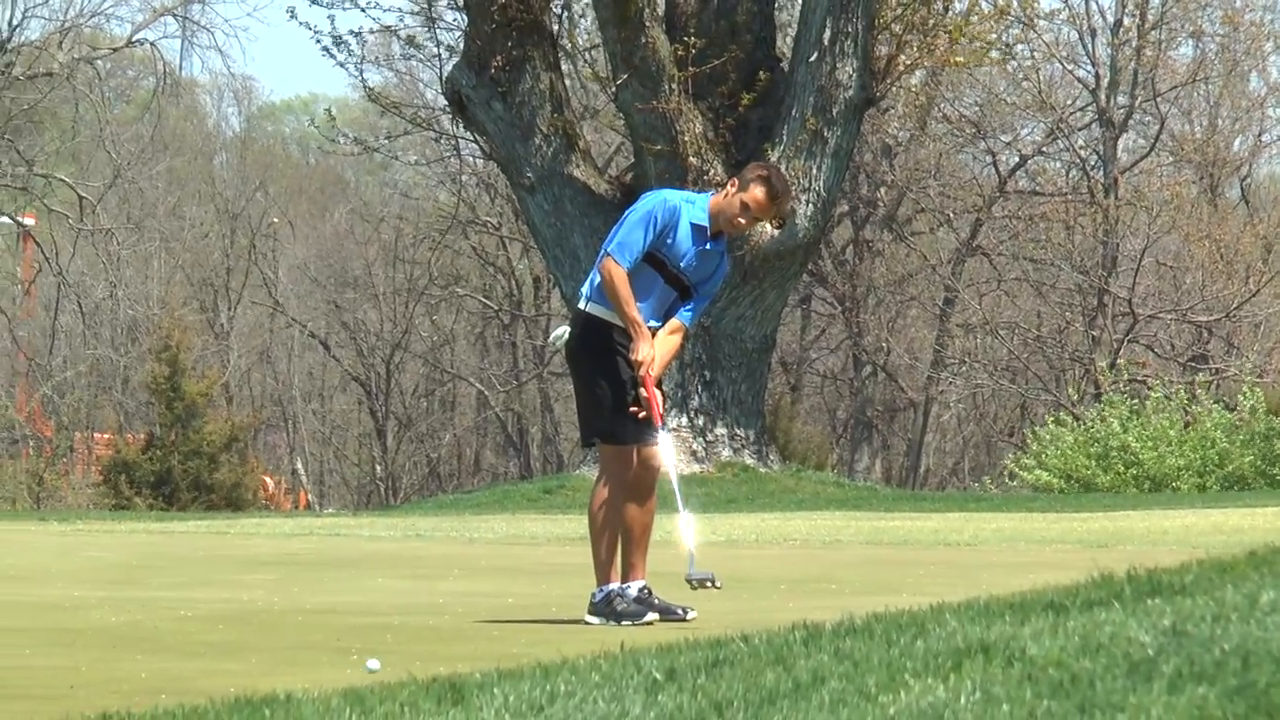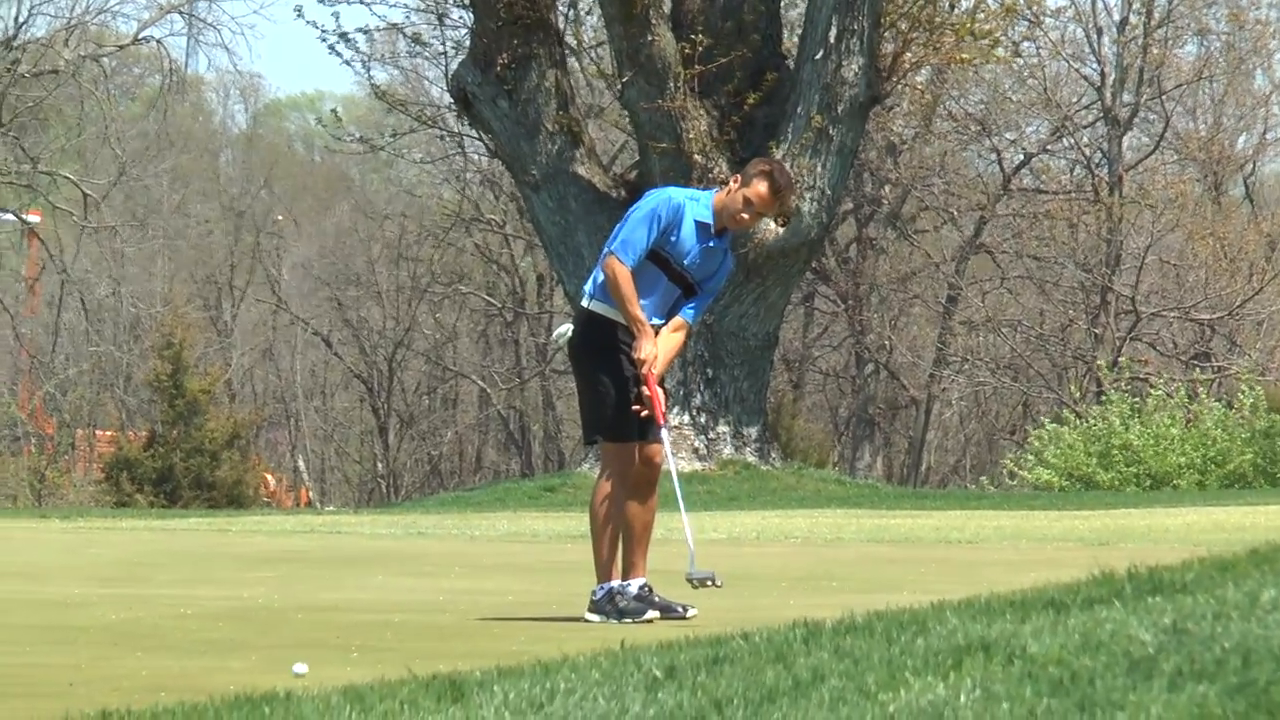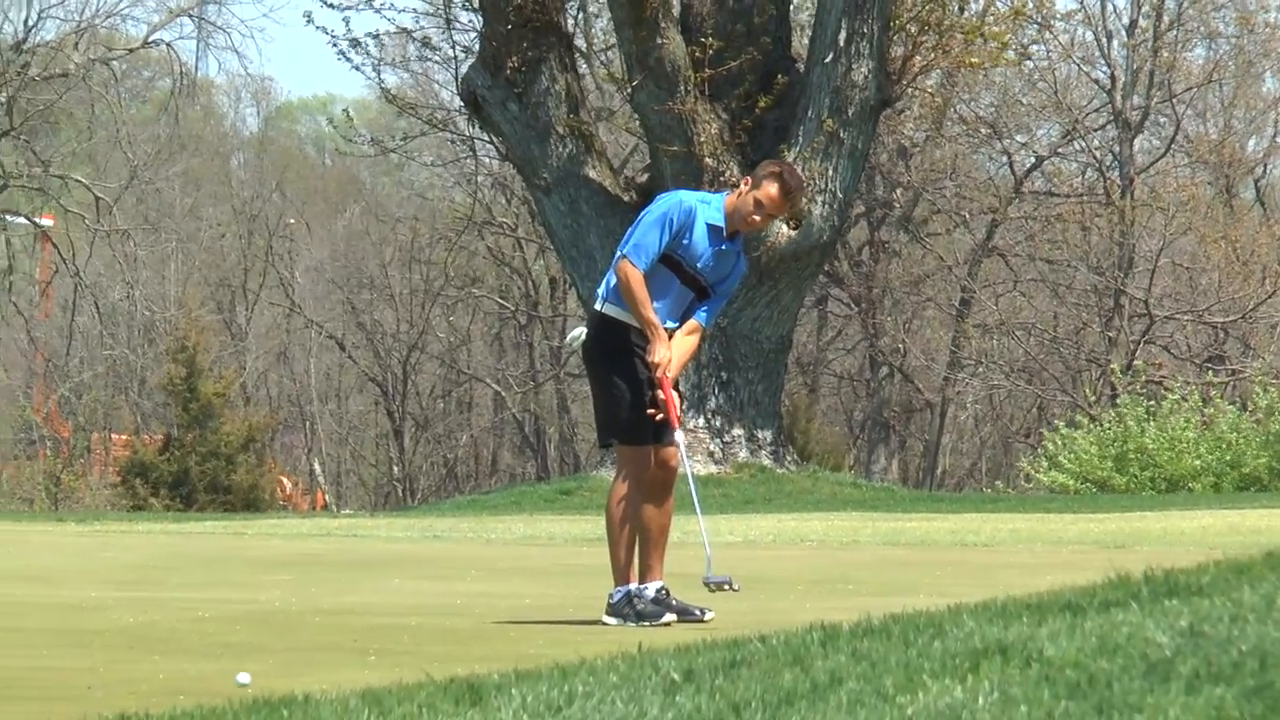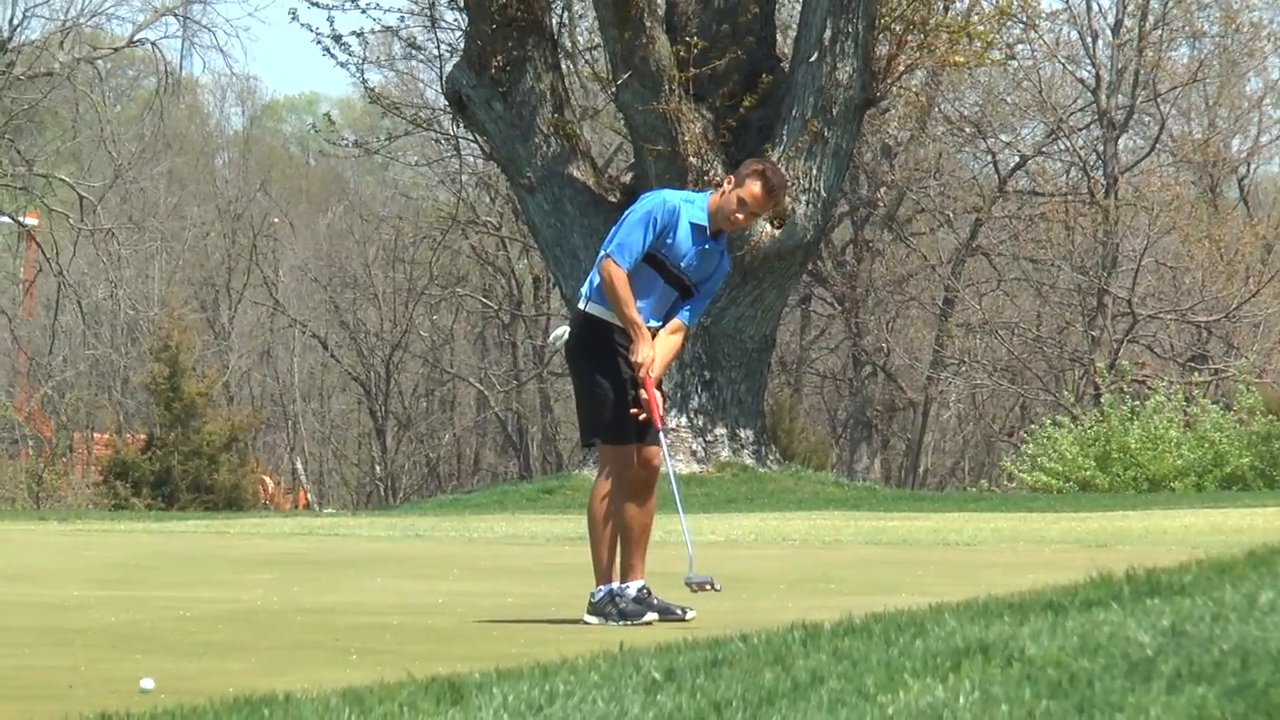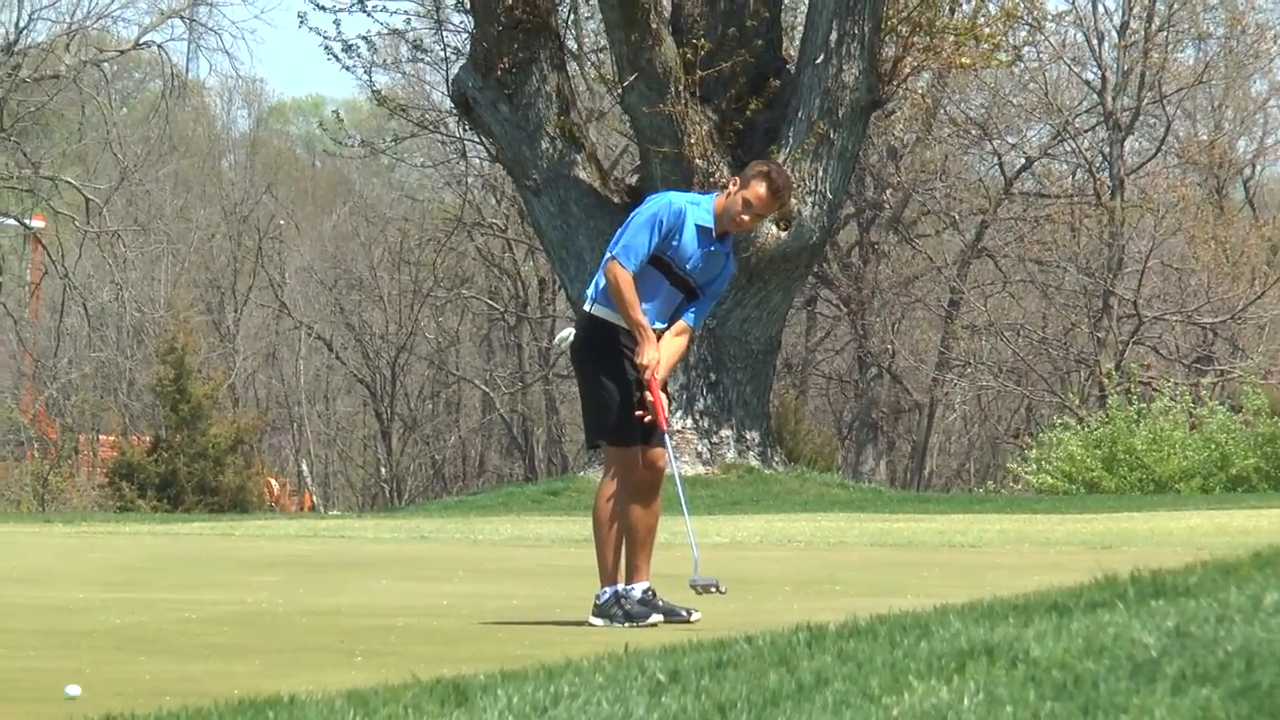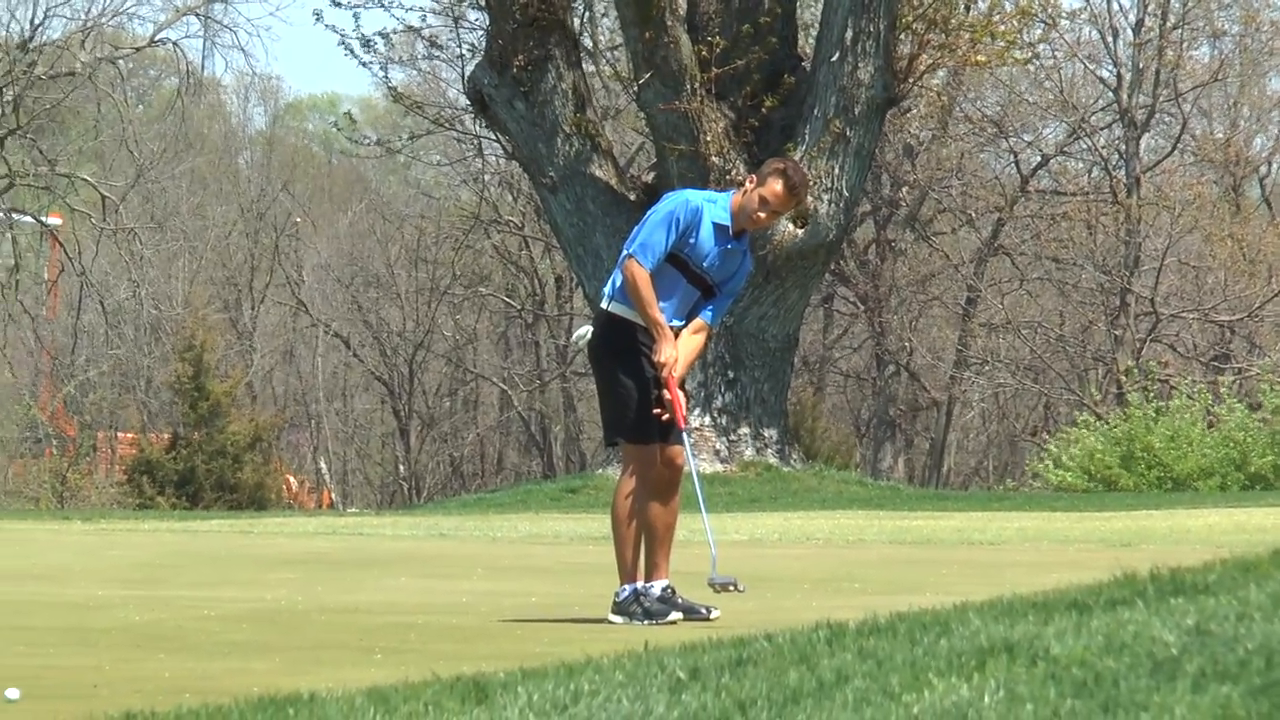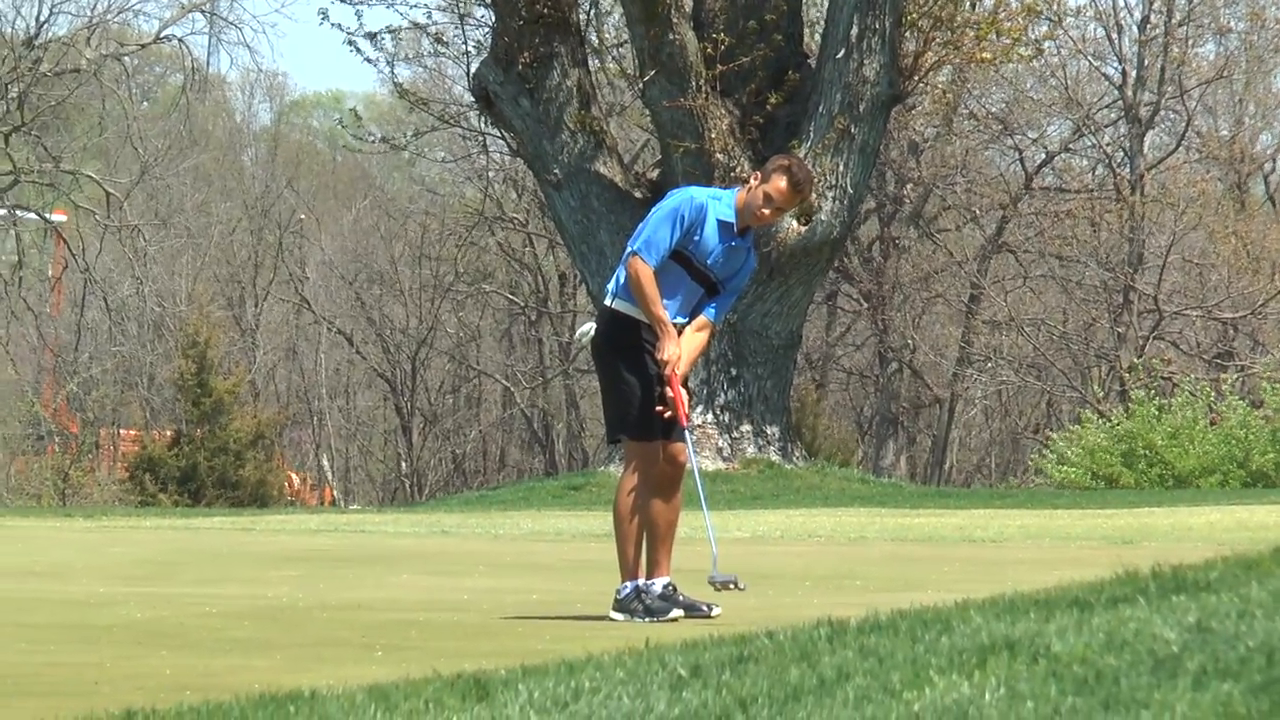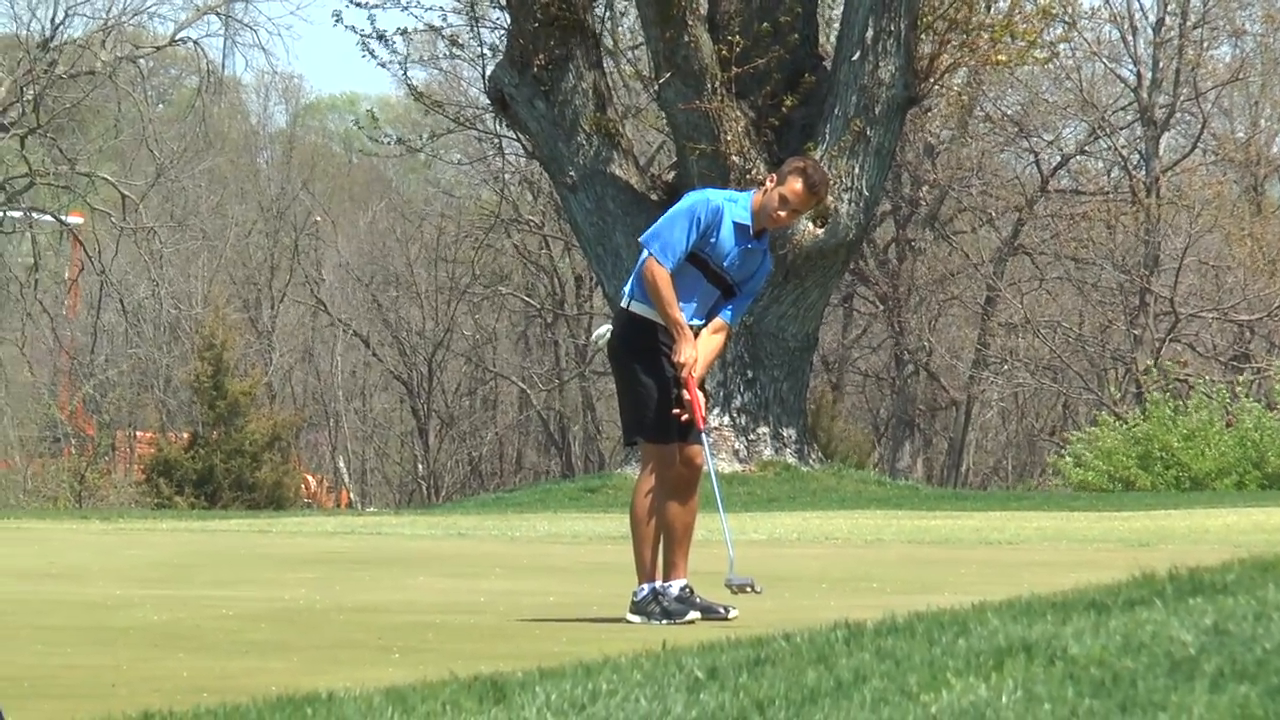
dt=0.2s
person 1, frame 1
left shoulder: (718, 262)
right shoulder: (664, 206)
left elbow: (676, 326)
right elbow: (611, 265)
left wrist: (652, 376)
right wrist: (640, 336)
left hip: (643, 344)
right hip: (600, 331)
left knee: (648, 464)
right knee: (618, 460)
left ankle: (634, 587)
right ankle: (605, 594)
person 1, frame 2
left shoulder: (722, 260)
right shoulder: (668, 203)
left elbow: (679, 323)
right elbow: (614, 263)
left wrist: (655, 375)
right wrist: (642, 334)
left hip: (646, 343)
right hip: (603, 328)
left knee: (649, 461)
right knee: (620, 459)
left ankle: (635, 585)
right ankle: (605, 592)
person 1, frame 3
left shoulder: (734, 263)
right shoulder: (680, 206)
left elbow: (693, 327)
right elbow: (627, 266)
left wrist: (670, 378)
right wrist: (657, 338)
left hip: (660, 346)
right hip: (618, 332)
left knee: (665, 464)
right knee: (635, 462)
left ankle: (651, 589)
right ankle: (622, 594)
person 1, frame 4
left shoulder: (718, 261)
right shoulder: (664, 206)
left elbow: (677, 326)
right elbow: (612, 266)
left wrist: (652, 377)
right wrist: (640, 336)
left hip: (643, 344)
right hip: (600, 332)
left knee: (647, 464)
right knee: (617, 462)
left ankle: (633, 587)
right ankle: (603, 594)
person 1, frame 5
left shoulder: (724, 264)
right shoulder: (669, 208)
left elbow: (682, 328)
right elbow: (617, 268)
left wrist: (657, 380)
right wrist: (644, 338)
left hip: (648, 346)
right hip: (605, 334)
left knee: (652, 466)
right knee: (623, 464)
left ankle: (638, 589)
right ankle: (608, 596)
person 1, frame 6
left shoulder: (741, 261)
right shoulder: (687, 206)
left elbow: (700, 326)
right elbow: (634, 266)
left wrist: (676, 378)
right wrist: (662, 337)
left hip: (666, 345)
right hip: (624, 332)
left knee: (671, 463)
right knee: (641, 462)
left ankle: (657, 587)
right ankle: (628, 593)
person 1, frame 7
left shoulder: (745, 258)
right shoulder: (692, 203)
left elbow: (703, 323)
right elbow: (637, 262)
left wrist: (679, 374)
right wrist: (665, 334)
left hip: (668, 342)
right hip: (626, 329)
left knee: (673, 461)
right knee: (643, 459)
left ankle: (659, 585)
right ankle: (629, 591)
person 1, frame 8
left shoulder: (761, 260)
right shoulder: (707, 205)
left elbow: (719, 325)
right elbow: (654, 265)
left wrist: (696, 377)
right wrist: (682, 336)
left hip: (686, 343)
right hip: (643, 332)
left knee: (689, 463)
right knee: (660, 461)
left ankle: (675, 587)
right ankle: (645, 593)
